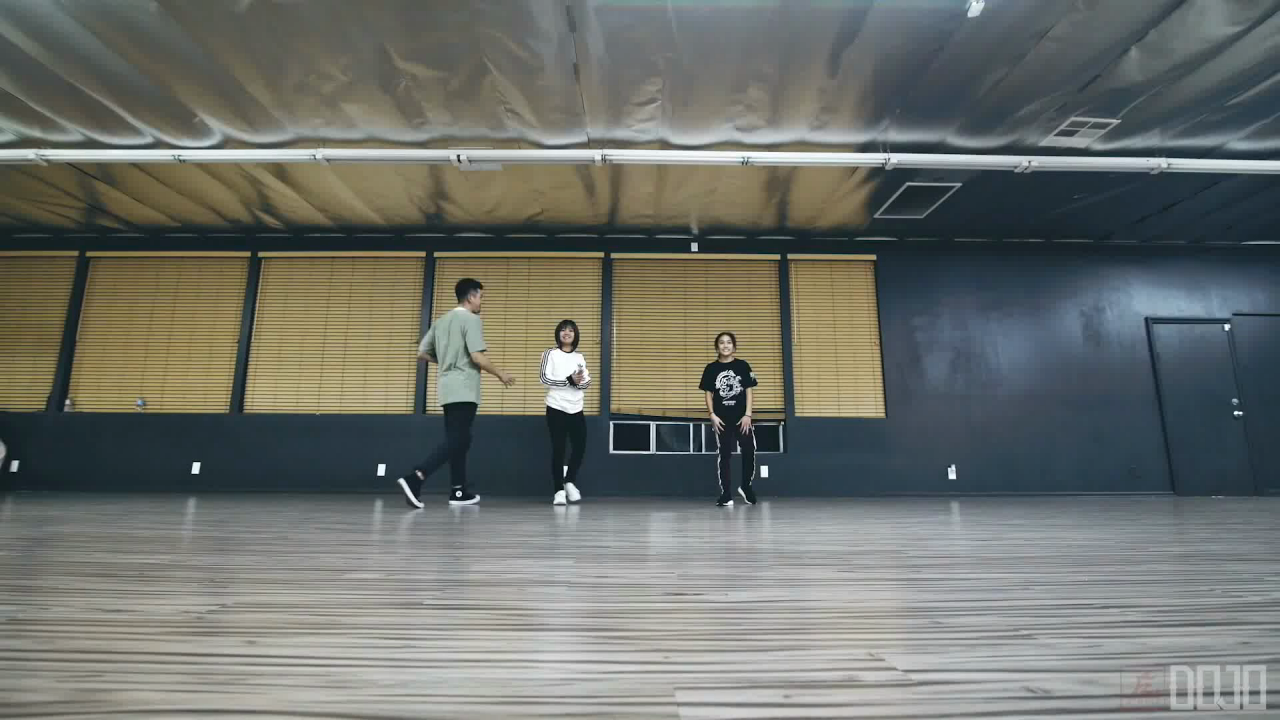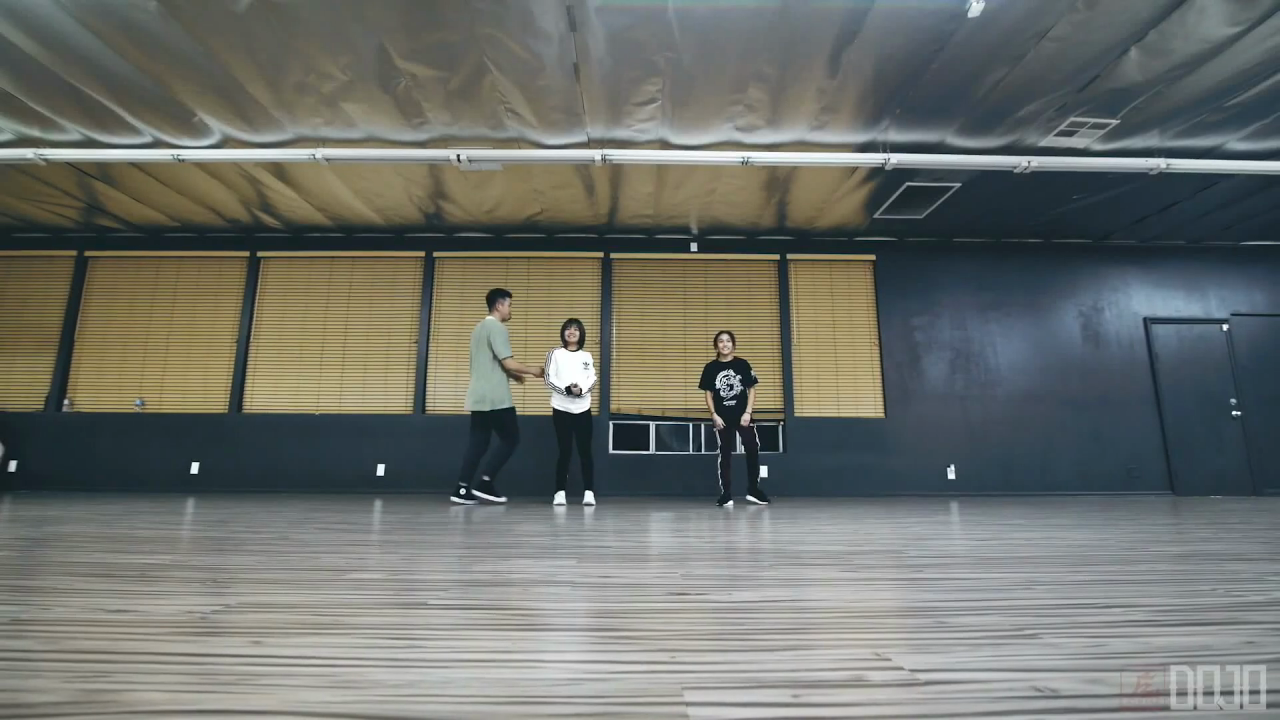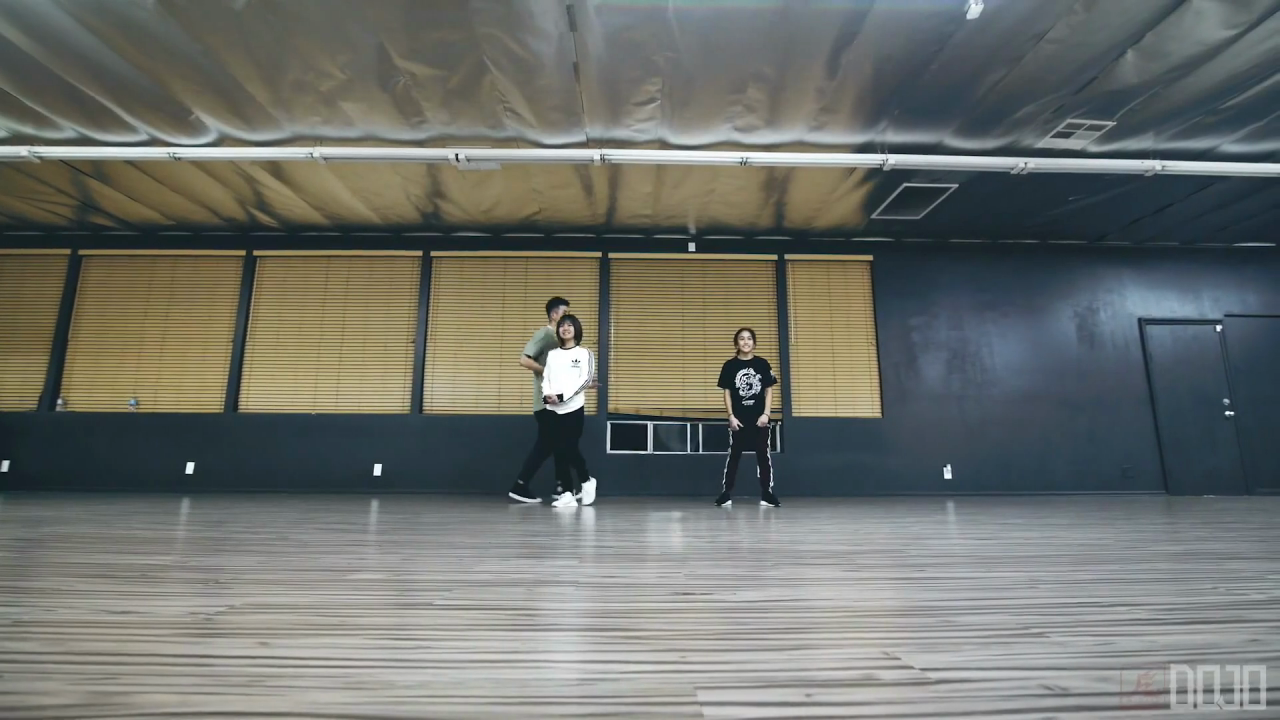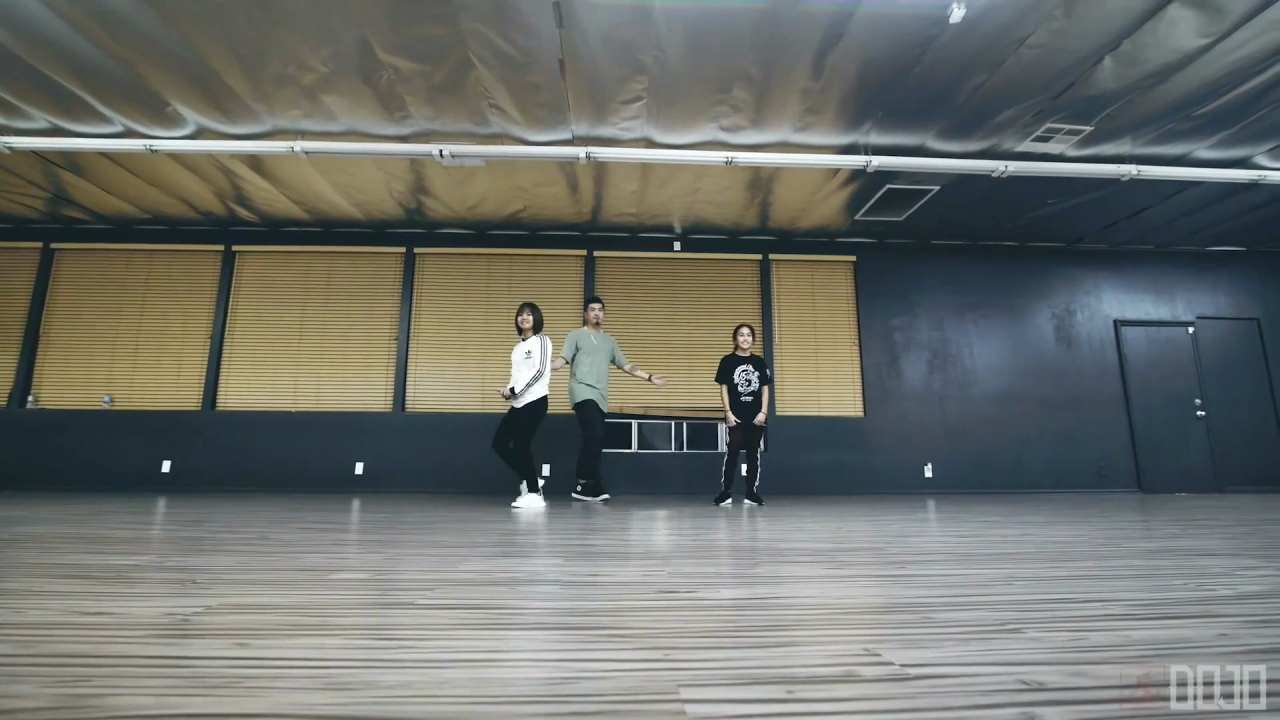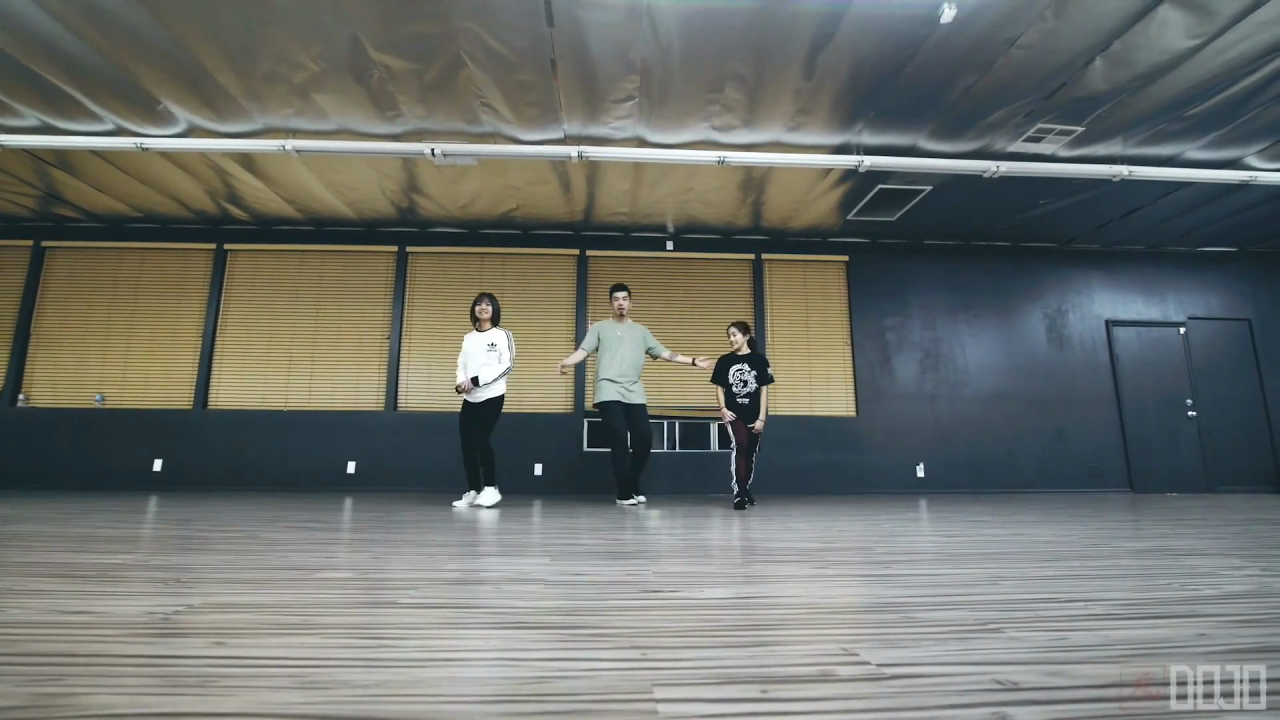
dt=0.5s
person 1, frame 1
left shoulder: (441, 321)
right shoulder: (471, 320)
left elbow: (422, 352)
right elbow: (477, 357)
right wrist: (500, 374)
left hip: (448, 389)
right hip: (464, 391)
left knee: (459, 439)
right knee: (456, 440)
left ankle: (459, 491)
right ankle: (414, 479)
person 1, frame 2
left shoulder: (478, 329)
right shoulder: (497, 328)
right elbow: (508, 363)
left wrist: (512, 375)
right wrist: (533, 371)
left hip: (477, 397)
right hip: (496, 398)
left knee: (478, 443)
right knee: (510, 439)
left ankle: (463, 489)
right ankle: (485, 482)
person 1, frame 3
left shoulder: (555, 338)
right shoulder: (544, 335)
right elbow: (524, 360)
right wrist: (547, 370)
right hip: (547, 401)
right knee: (545, 444)
right ankle: (520, 487)
person 1, frame 4
left shoulder: (609, 341)
right shoulder: (576, 336)
left elbow: (625, 365)
right elbow: (562, 359)
left wrist: (649, 377)
right wrist: (548, 367)
left hip: (600, 397)
right hip: (583, 393)
left knee: (594, 439)
right knee: (595, 435)
left ankle: (582, 487)
right ankle: (588, 482)
person 1, frame 5
left shoulder: (641, 331)
right shoulder: (599, 328)
left elbow: (663, 353)
right elbow: (583, 350)
left wrist: (693, 361)
right wrist: (568, 361)
left hip: (634, 393)
right hip: (608, 392)
left knee: (644, 439)
right knee: (618, 441)
left ankle: (633, 485)
right ankle: (624, 493)
person 2, frame 1
left shoulder: (579, 357)
right shoulder: (550, 354)
left elbow: (587, 381)
right elbow: (545, 378)
left wrist: (580, 381)
right wrist: (569, 380)
left hip: (576, 409)
right hip: (556, 408)
left knee: (579, 447)
right knee: (558, 449)
left ankle: (569, 482)
right ankle: (559, 491)
person 2, frame 2
left shoulder: (587, 356)
right shoulder: (555, 354)
left elbow: (593, 380)
right elbow: (549, 379)
left wrist: (580, 389)
right wrist: (567, 389)
left hip: (583, 409)
right hip: (562, 408)
left knee: (585, 450)
right knee: (564, 450)
left ankle: (588, 492)
right ankle: (560, 491)
person 2, frame 3
left shoulder: (584, 353)
right shoulder: (552, 354)
left elbow: (585, 379)
right elbow: (545, 378)
left wrist: (562, 396)
right wrist: (547, 395)
left hip: (574, 408)
right hip: (553, 409)
left knee: (571, 448)
right knee: (557, 450)
left ankle: (587, 481)
right ankle: (568, 492)
person 2, frame 4
left shoulder: (541, 341)
right shoulder: (518, 347)
left elbow: (539, 371)
left wrist: (514, 391)
right wrist: (507, 391)
left hip: (535, 401)
right hip: (518, 404)
left knee: (520, 445)
right knee: (499, 442)
left ankle: (534, 493)
right ankle: (531, 481)
person 2, frame 5
left shoulder: (502, 335)
right shoulder: (468, 338)
left elbow: (506, 366)
right elbow: (461, 366)
left wrist: (476, 381)
right wrist: (460, 384)
left hip: (492, 397)
right hip: (470, 399)
left knee: (481, 440)
right knee: (467, 443)
left ankle: (490, 488)
right ankle: (474, 491)
person 3, frame 1
left shoulder: (743, 366)
right shoulder: (711, 368)
left elbow: (749, 391)
right elbow: (708, 394)
left wrist: (748, 415)
right wrist: (712, 415)
left hip: (741, 417)
right hip: (721, 418)
left knee: (749, 451)
right knee: (724, 454)
left ankle: (746, 486)
right ankle: (726, 494)
person 3, frame 2
left shoulder: (743, 364)
right shoulder: (711, 367)
left elbow: (751, 390)
right elbow: (708, 394)
left wrist: (748, 412)
right wrist: (714, 414)
left hip: (742, 416)
right hip: (723, 418)
left knee: (752, 449)
right knee: (724, 454)
left ankle: (753, 489)
right ankle: (726, 494)
person 3, frame 3
left shoulder: (762, 364)
right shoulder: (730, 365)
left elbow: (769, 390)
right elbow: (727, 392)
left wrist: (766, 413)
right wrist: (731, 416)
left hip: (759, 417)
right hip: (739, 418)
left knee: (763, 454)
right knee: (734, 454)
left ankle: (767, 493)
right ankle: (726, 493)
person 3, frame 4
left shoulder: (759, 362)
right shoulder: (727, 361)
left elbow: (765, 389)
right elbow: (724, 388)
left wrist: (763, 412)
right wrist: (728, 412)
left hip: (755, 415)
right hip: (736, 415)
left knee: (754, 452)
right knee: (732, 450)
left ankle: (751, 492)
right ankle: (726, 491)
person 3, frame 5
left shoulder: (759, 360)
right shoulder: (724, 361)
left elbow: (764, 390)
right elbow: (719, 388)
left wrist: (762, 417)
right wrist: (723, 409)
left hip: (754, 415)
right hip: (734, 414)
left knee: (750, 453)
right knee: (739, 446)
left ankle: (744, 490)
right ankle: (739, 494)
